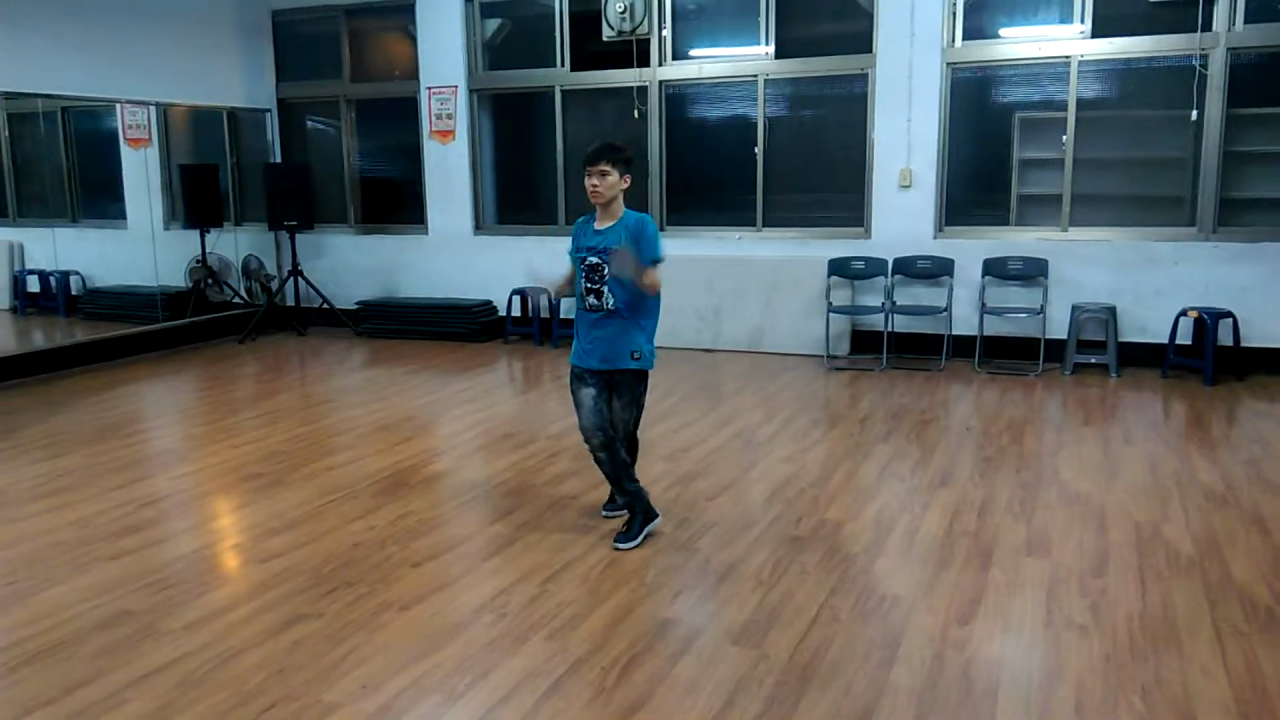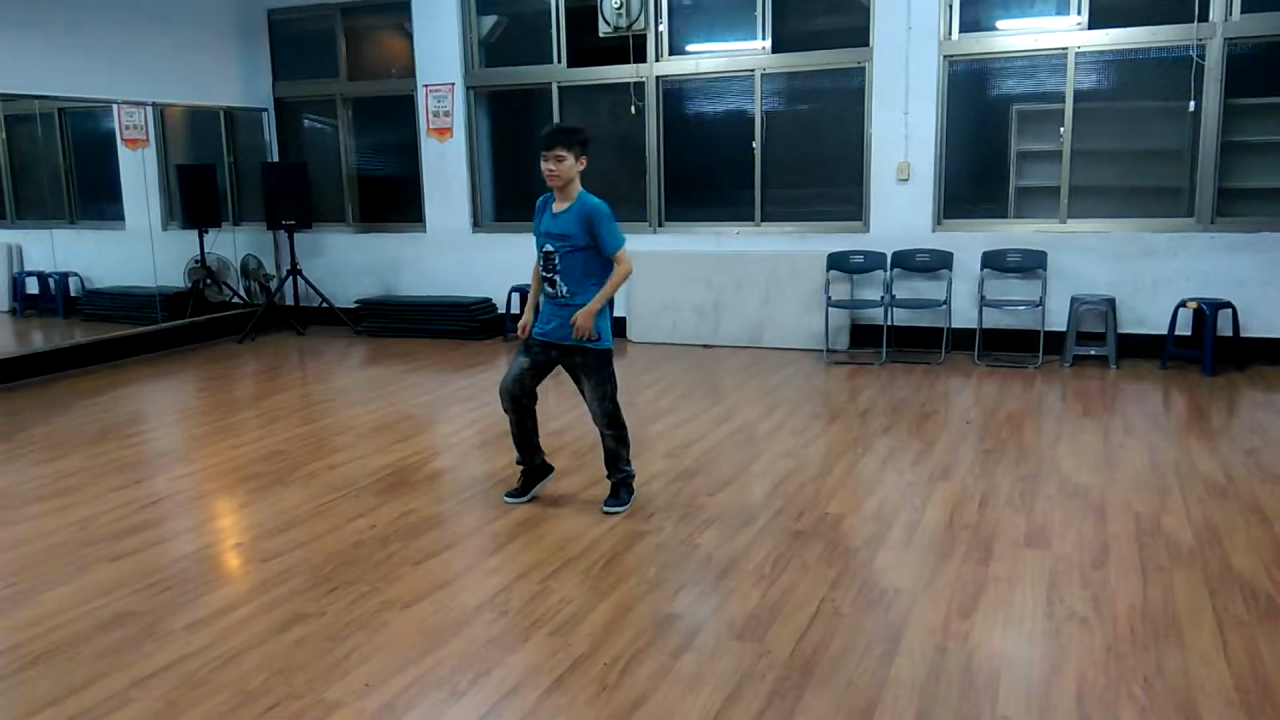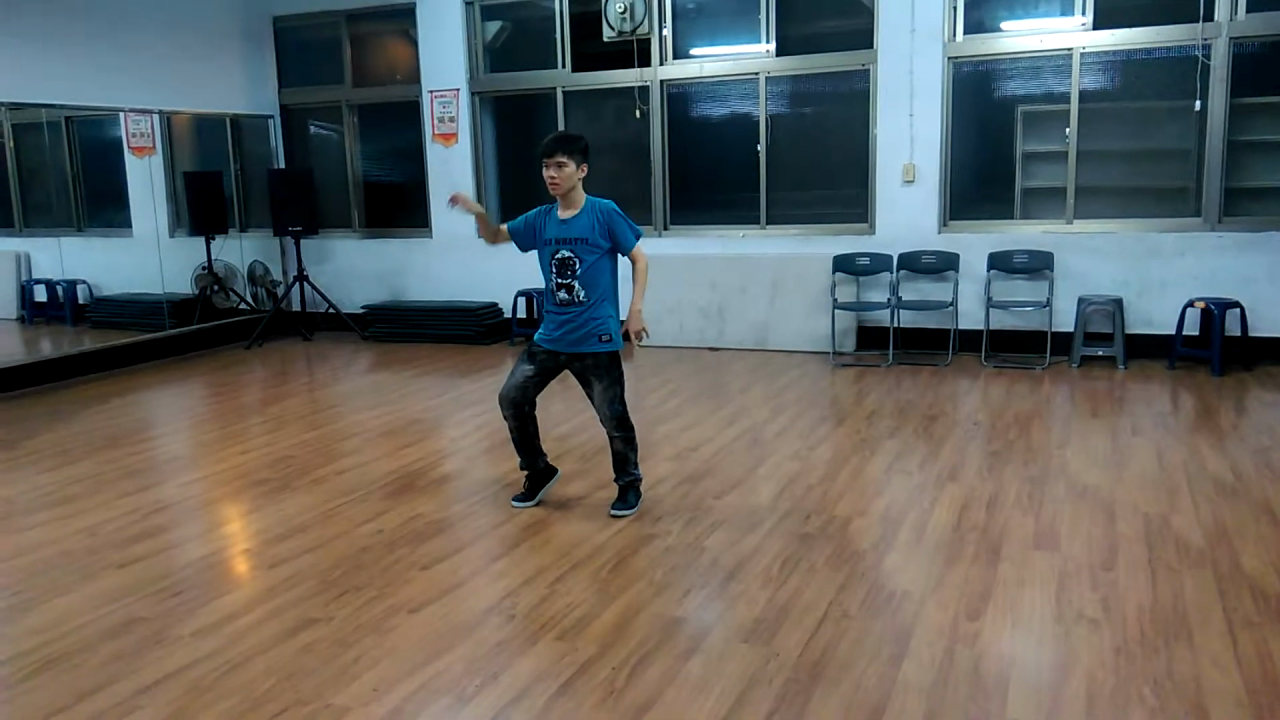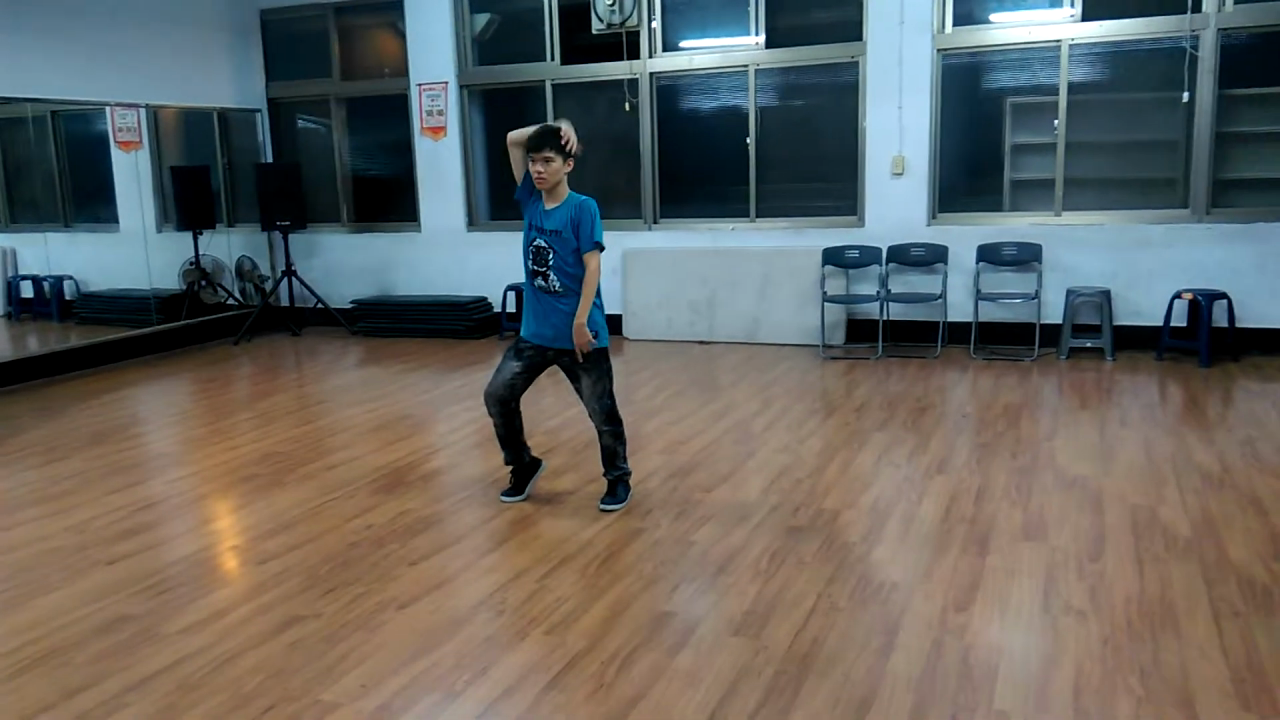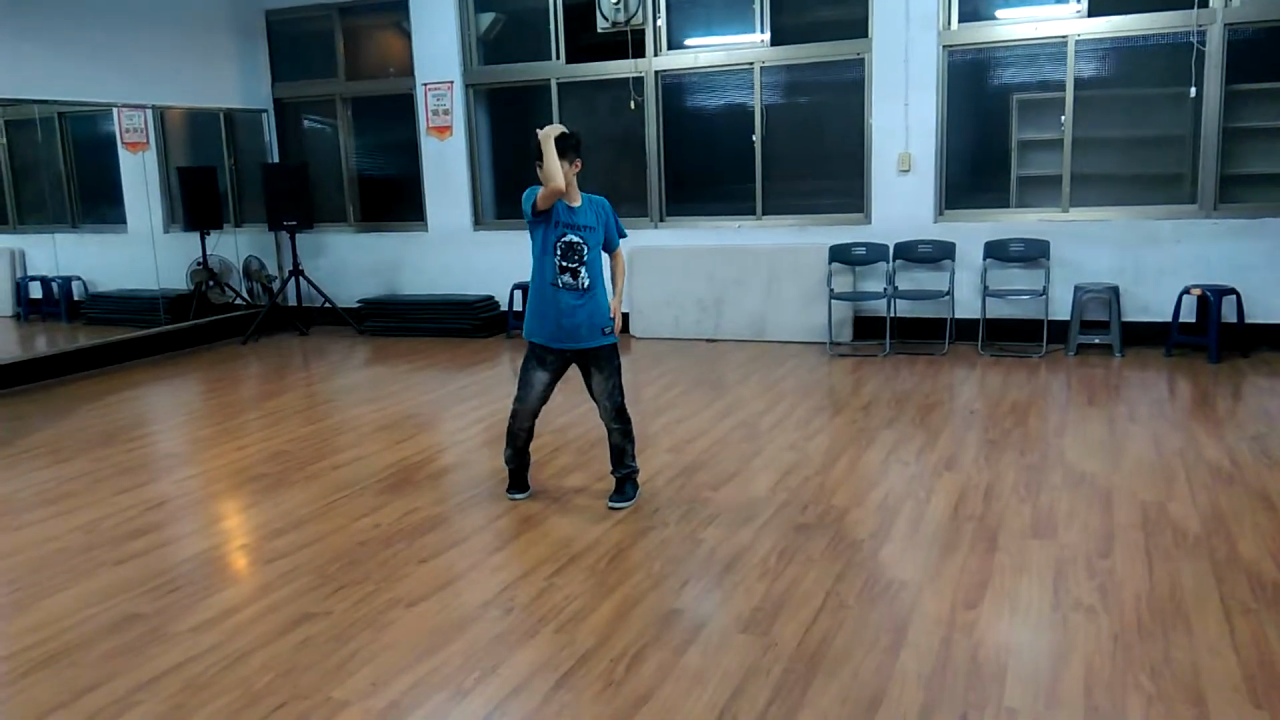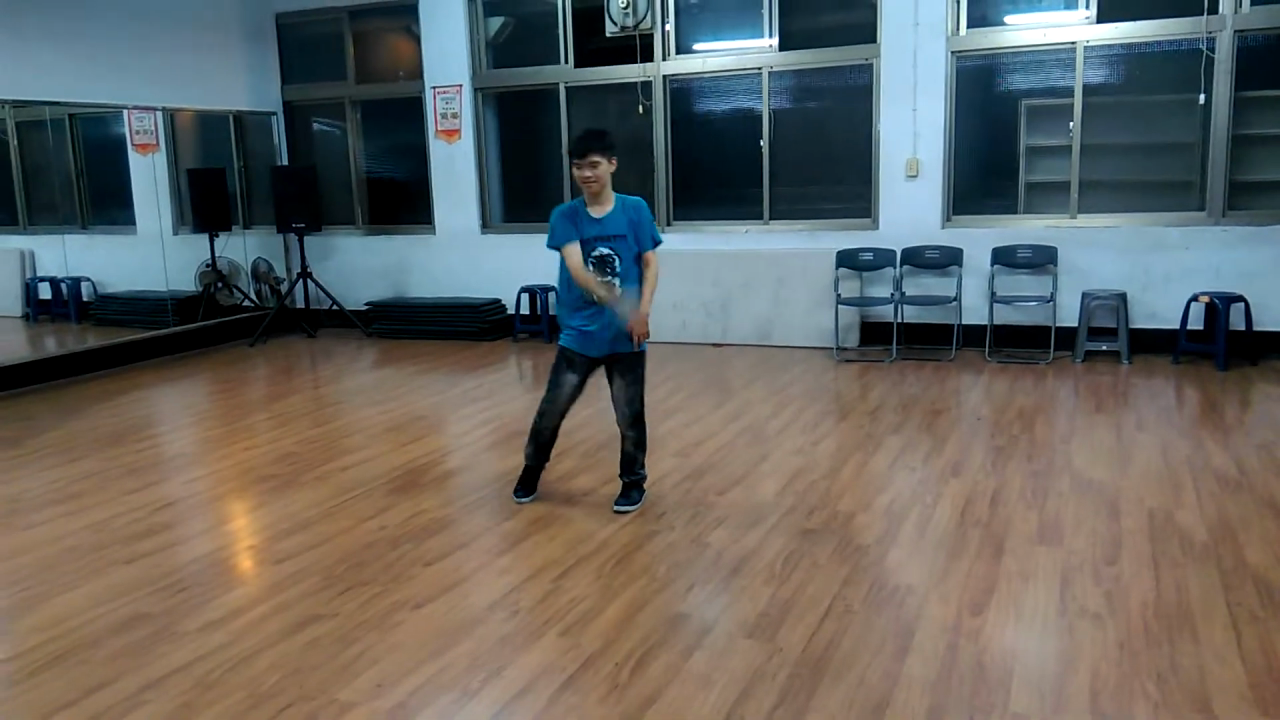
dt=0.7s
person 1, frame 1
left shoulder: (640, 226)
right shoulder: (581, 228)
left elbow: (654, 285)
left wrist: (630, 268)
right wrist: (553, 287)
left hip: (629, 349)
right hip: (587, 349)
left knee: (622, 430)
right knee: (594, 430)
left ankle: (622, 490)
right ankle: (641, 509)
person 1, frame 2
left shoulder: (593, 210)
right shoulder: (543, 207)
left elbow: (623, 266)
left wrist: (591, 309)
right wrist: (530, 309)
left hip: (585, 331)
right hip: (546, 327)
left knee: (603, 410)
right knee: (512, 390)
left ankle: (622, 480)
right ankle: (534, 468)
person 1, frame 3
left shoulder: (604, 213)
right shoulder: (540, 219)
left elbow: (638, 258)
right elbow: (495, 236)
left wrist: (635, 308)
right wrist: (476, 212)
left hip: (596, 338)
right hip: (551, 335)
left knee: (612, 415)
right knee: (512, 398)
left ankle: (629, 484)
right ankle: (539, 471)
person 1, frame 4
left shoulder: (583, 208)
right shoulder: (531, 199)
left elbow: (592, 268)
right elbow: (513, 141)
left wrist: (581, 322)
right wrist: (552, 127)
left hip: (579, 333)
right hip: (535, 332)
left knee: (601, 411)
right knee: (497, 395)
left ankle: (618, 479)
right ankle: (524, 467)
person 1, frame 5
left shoulder: (600, 208)
right shoulder: (535, 202)
left elbow: (616, 256)
right elbow: (556, 188)
left wrist: (616, 300)
right wrist: (546, 139)
left hip: (595, 331)
right hip: (547, 333)
left knee: (612, 409)
right knee: (524, 408)
left ankle: (626, 476)
right ankle: (517, 470)
person 1, frame 6
left shoulder: (634, 209)
right shoulder: (564, 216)
left elbow: (650, 265)
right elbow: (576, 270)
left wrist: (642, 311)
right wrist: (614, 299)
left hip: (624, 335)
right hip: (579, 334)
left knee: (629, 416)
right knee: (550, 411)
left ankle: (633, 481)
right ankle: (531, 470)
